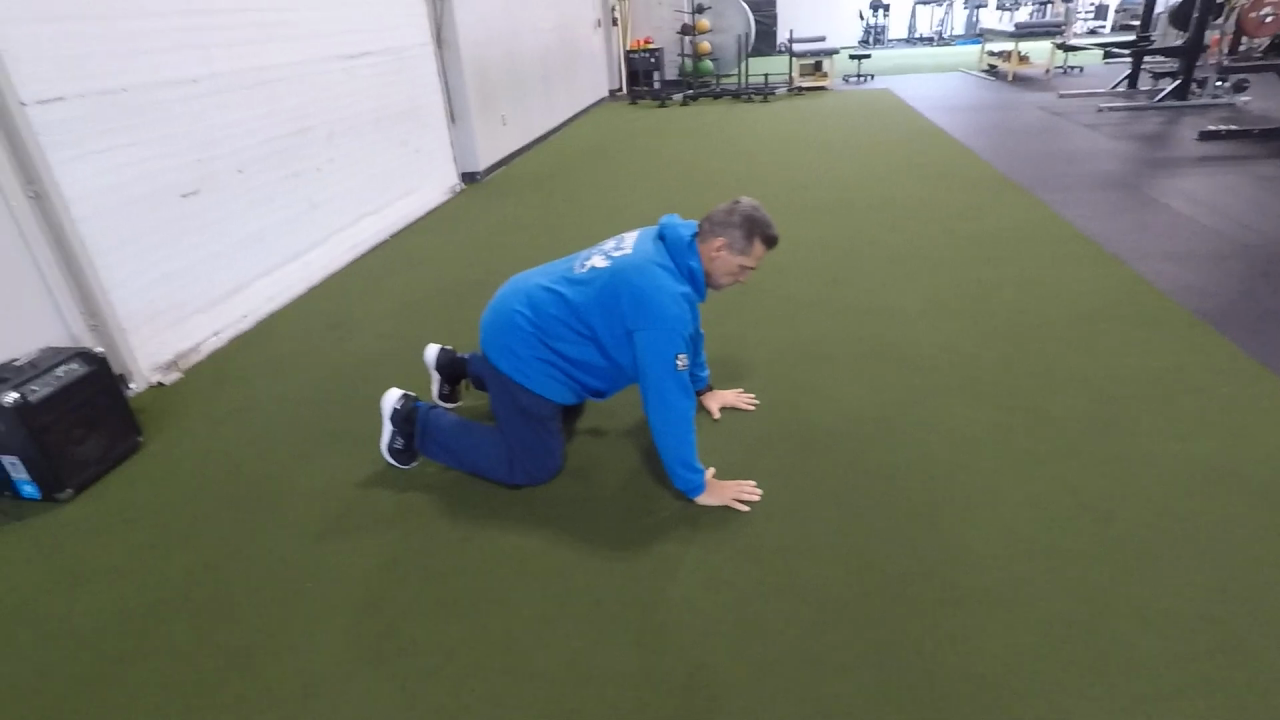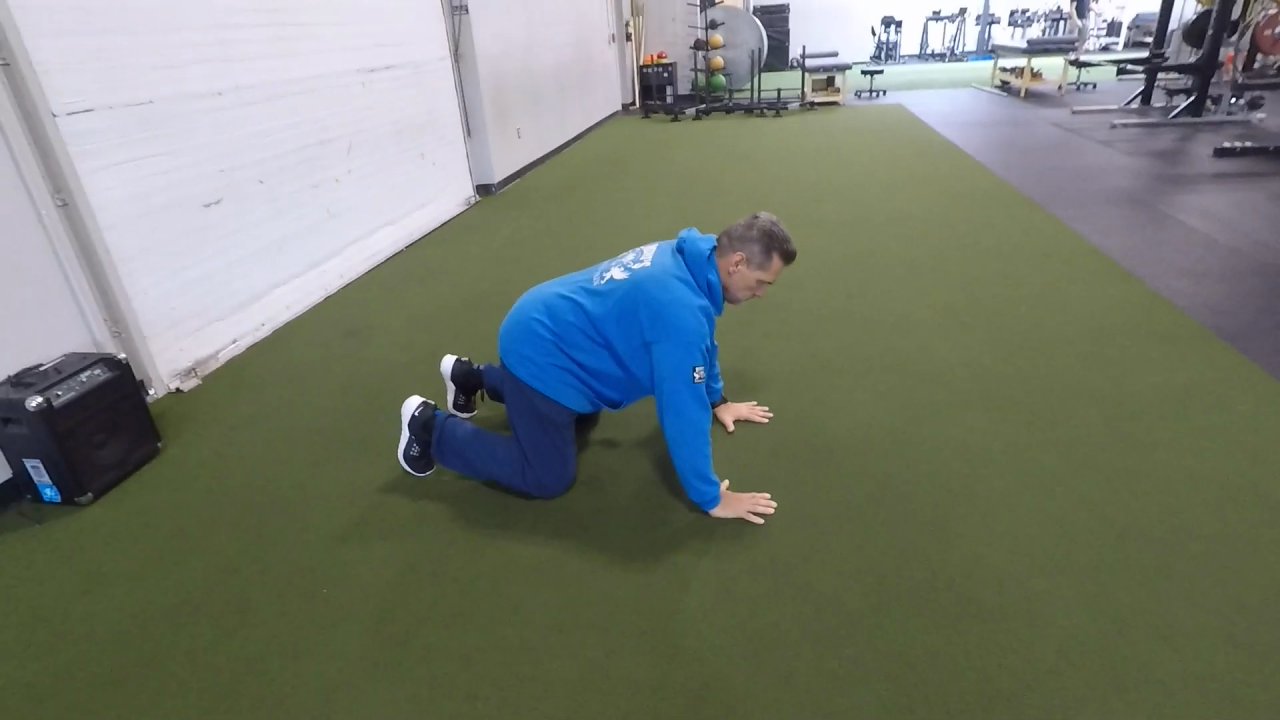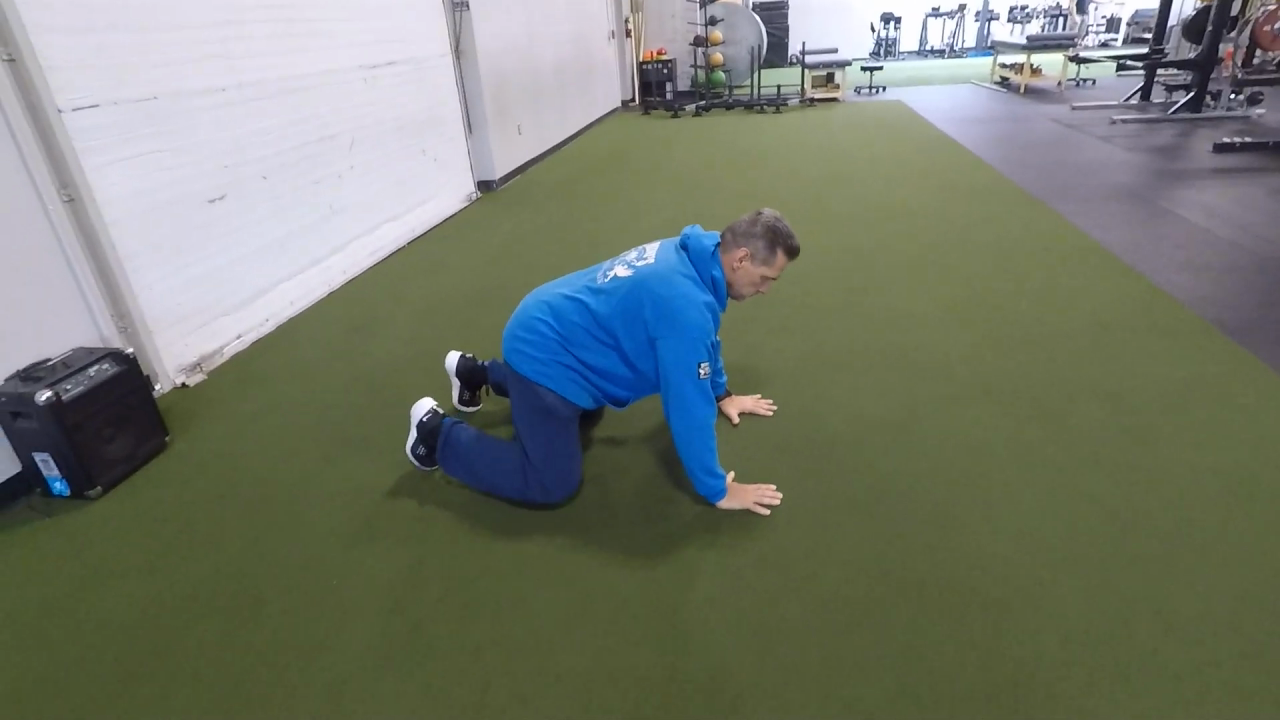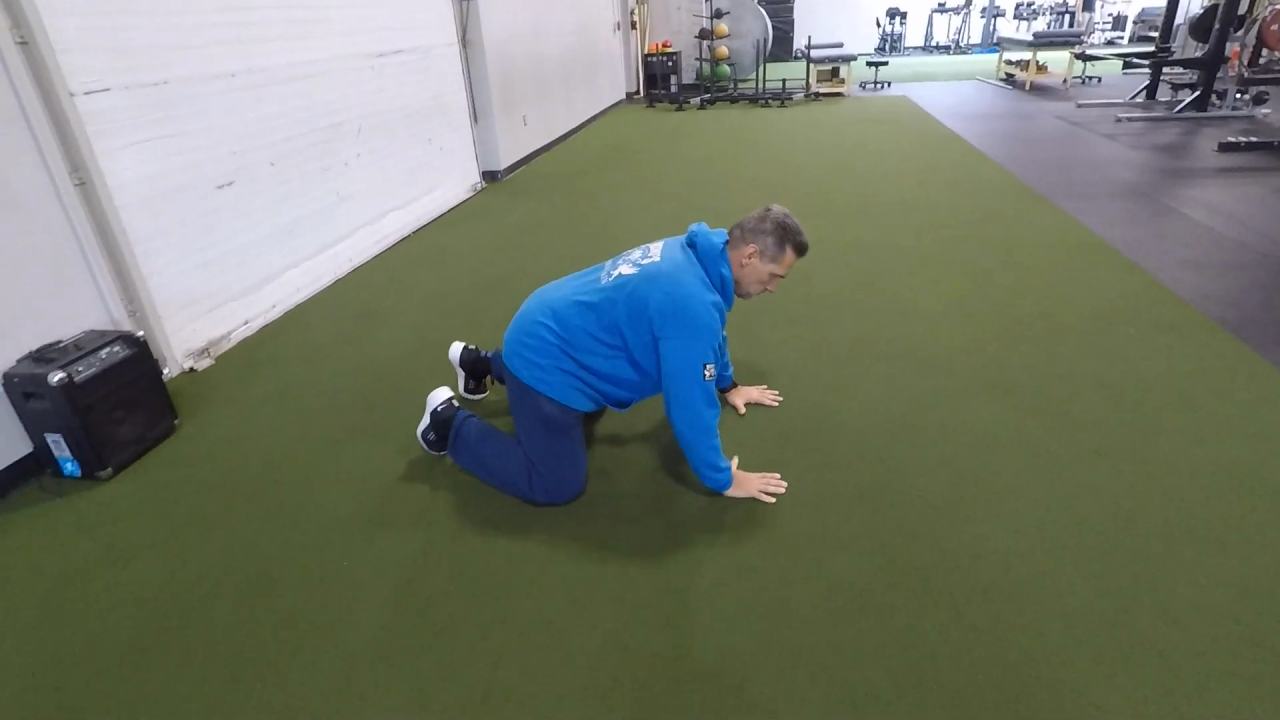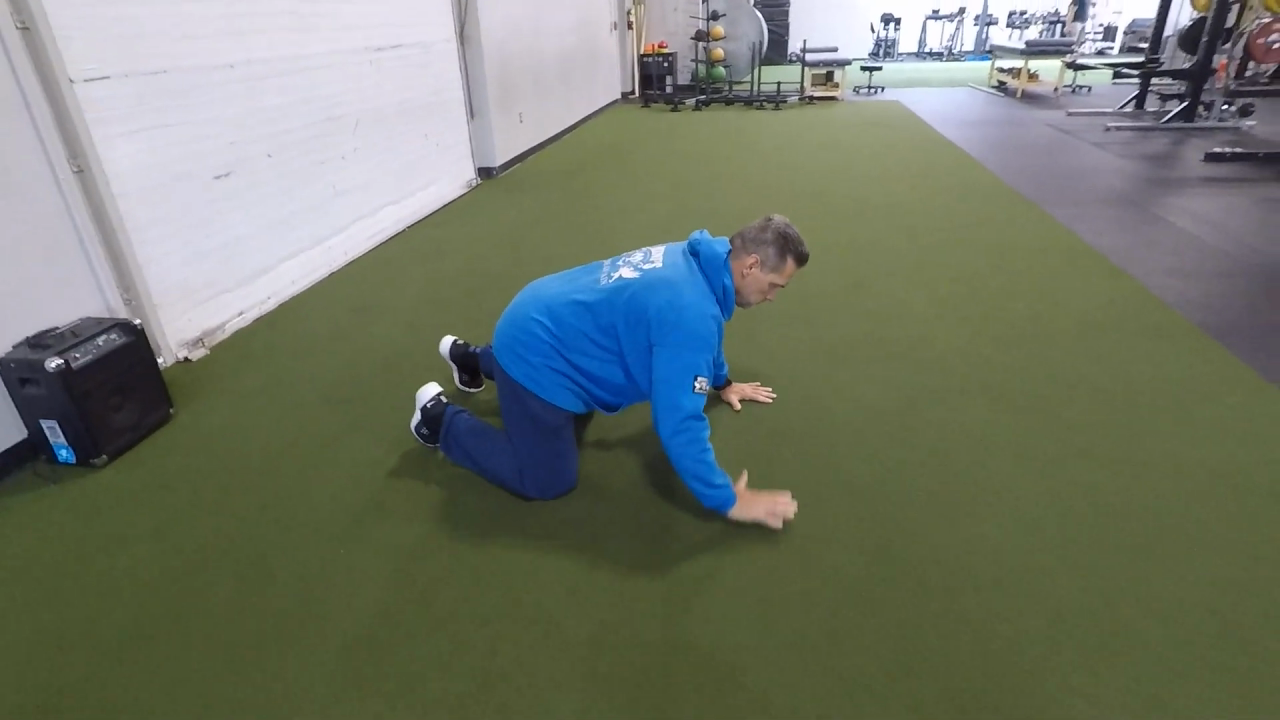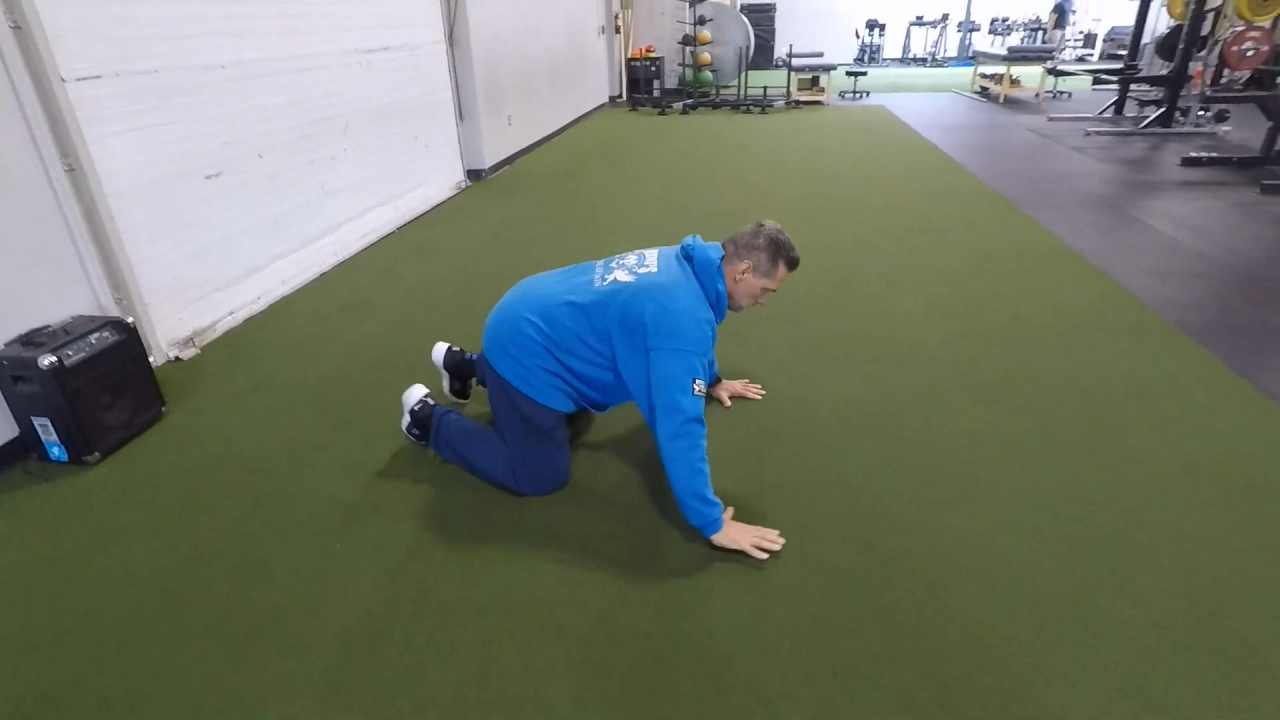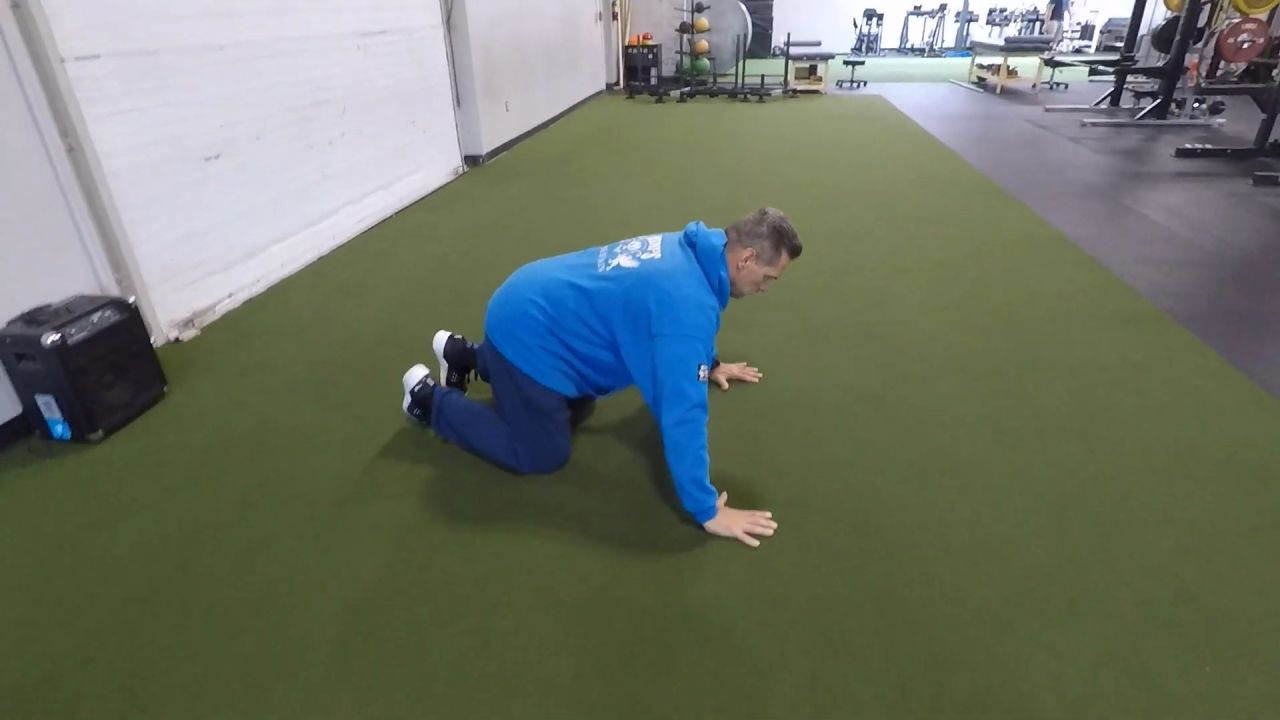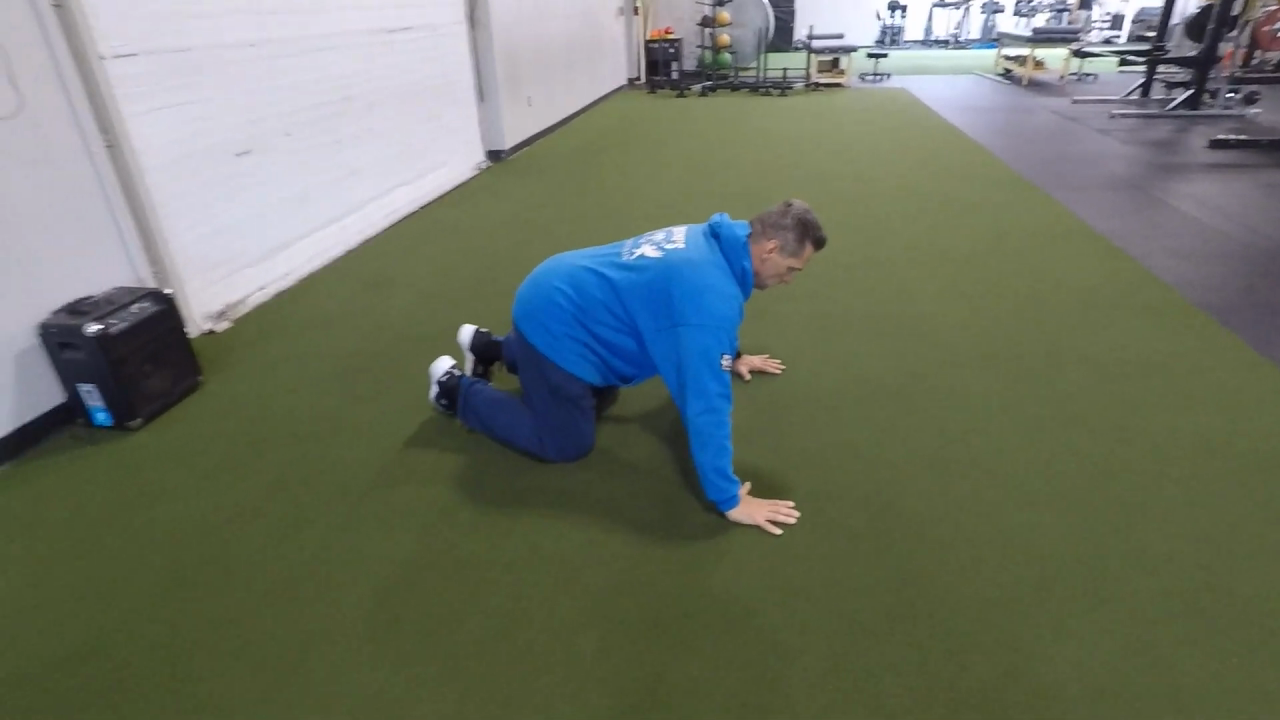
dt=0.2s
person 1, frame 1
left shoulder: (673, 245)
right shoulder: (663, 295)
left elbow: (687, 330)
right elbow: (669, 399)
left wrist: (702, 387)
right wrist: (696, 485)
left hip: (525, 316)
right hip: (522, 344)
left knee: (568, 410)
right knee: (536, 464)
left ankle: (457, 366)
right ankle: (413, 420)
person 1, frame 2
left shoulder: (691, 259)
right shoulder: (681, 309)
left elbow: (702, 344)
right elbow: (685, 411)
left wrist: (716, 400)
right wrist: (711, 498)
left hip: (543, 326)
right hip: (540, 352)
left knee: (582, 418)
right knee: (549, 477)
left ankle: (473, 376)
right ankle: (430, 427)
person 1, frame 3
left shoulder: (696, 255)
right shoulder: (685, 303)
right elbow: (690, 407)
left wrist: (721, 393)
right wrist: (717, 490)
left hip: (547, 326)
right hip: (544, 353)
left knee: (586, 413)
right knee: (553, 484)
left ankle: (477, 372)
right ankle: (437, 434)
person 1, frame 4
left shoulder: (700, 253)
right shoulder: (692, 304)
right elbow: (692, 406)
left wrist: (727, 385)
right wrist: (722, 480)
left hip: (547, 327)
right hip: (546, 360)
left knee: (589, 409)
right knee: (557, 486)
left ankle: (480, 362)
right ankle: (450, 424)
person 1, frame 5
left shoulder: (696, 261)
right shoulder: (691, 312)
right elbow: (679, 423)
left wrist: (722, 382)
right wrist: (728, 500)
left hip: (537, 322)
right hip: (536, 356)
left knee: (575, 417)
right knee: (550, 481)
left ankle: (473, 358)
right ankle: (441, 419)
person 1, frame 6
left shoulder: (689, 264)
right shoulder: (684, 316)
right elbow: (680, 428)
left wrist: (711, 379)
right wrist: (714, 523)
left hip: (525, 318)
right hip: (525, 351)
left knee: (572, 423)
right knee: (543, 476)
left ankle: (467, 366)
right ankle: (429, 418)
person 1, frame 7
left shoulder: (690, 250)
right shoulder: (690, 303)
right elbow: (683, 413)
left wrist: (708, 363)
right wrist: (706, 510)
left hip: (528, 301)
right hip: (528, 333)
left knee: (576, 406)
right knee: (543, 455)
left ankle: (467, 356)
right ankle: (430, 399)
person 1, frame 8
left shoulder: (714, 241)
right shoulder: (713, 295)
right elbow: (706, 403)
left wrist: (730, 356)
right wrist: (729, 499)
left hip: (556, 292)
right hip: (555, 322)
left knee: (599, 395)
right knee: (568, 443)
left ankle: (491, 348)
right ankle: (456, 388)
